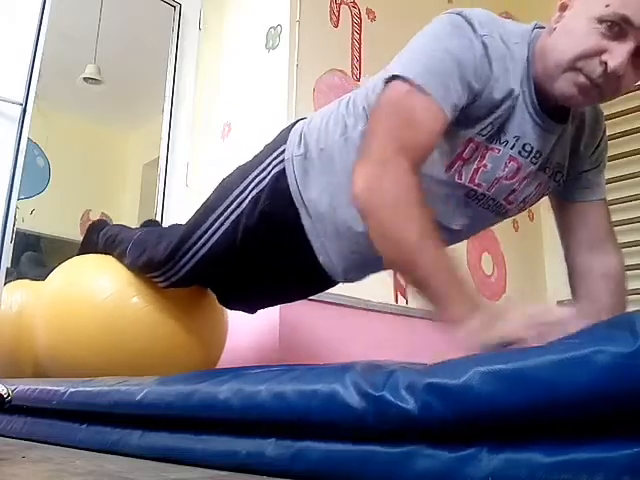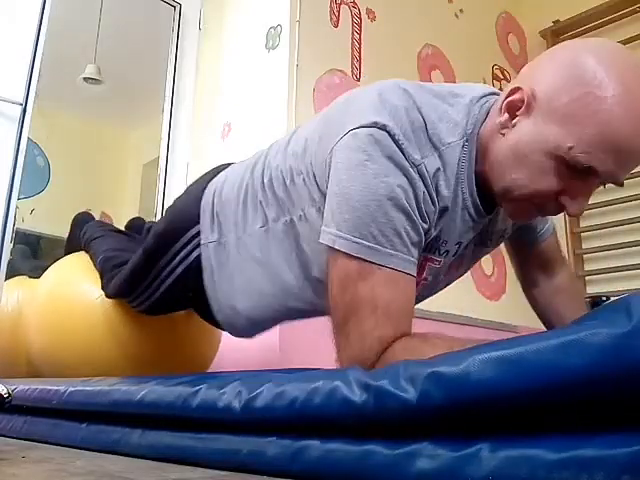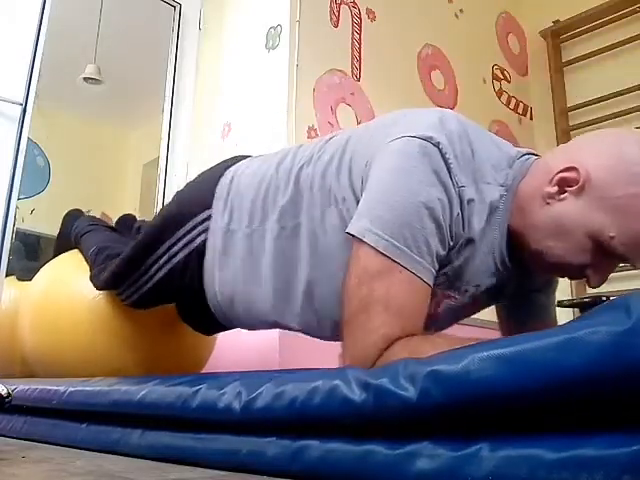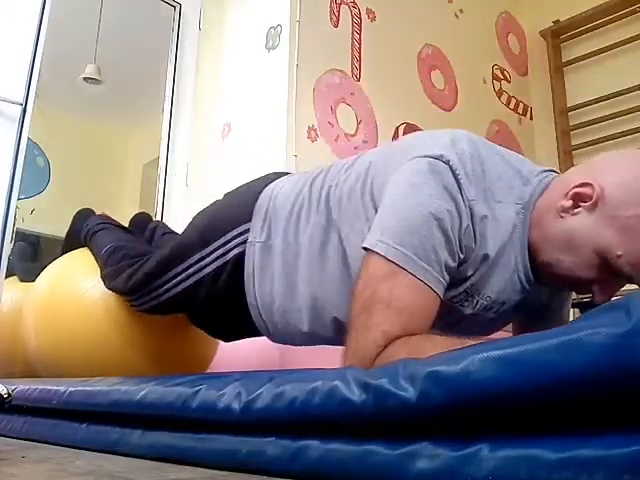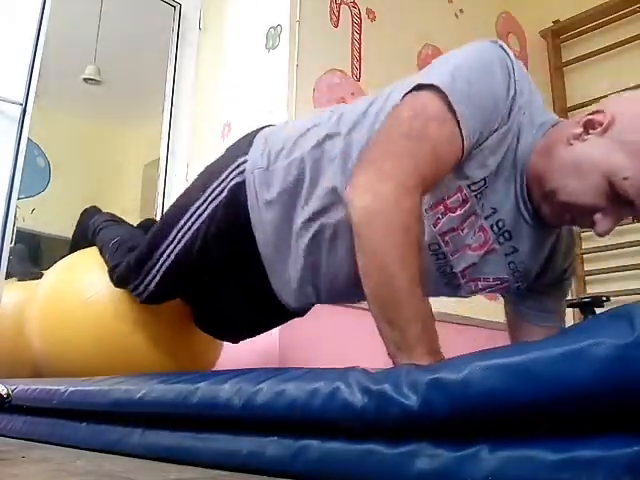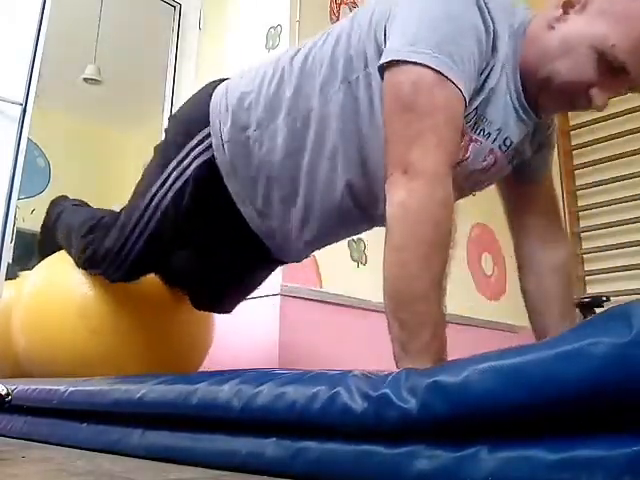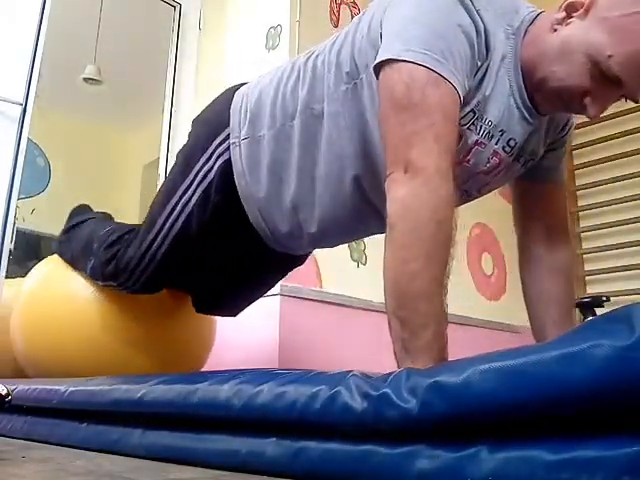
dt=0.7s
person 1, frame 1
left shoulder: (586, 132)
left elbow: (595, 253)
right elbow: (377, 172)
right wrist: (475, 314)
right hip: (297, 186)
left knee: (233, 294)
right knee: (171, 265)
left ankle: (159, 236)
right ankle: (110, 237)
person 1, frame 2
left shoulder: (525, 157)
right shoulder: (392, 145)
left elbow: (546, 272)
right elbow: (369, 360)
right hip: (219, 230)
left knee: (202, 312)
right knee: (130, 287)
left ankle: (140, 234)
right ankle: (92, 233)
person 1, frame 3
left shoulder: (534, 240)
right shoulder: (434, 159)
right elbow: (370, 360)
right hip: (222, 219)
left knee: (193, 316)
right knee: (123, 279)
left ankle: (131, 233)
right ankle: (84, 232)
person 1, frame 4
left shoulder: (554, 255)
right shoulder: (450, 182)
right elbow: (371, 359)
right hip: (259, 233)
left knee: (204, 318)
right knee: (139, 281)
left ankle: (152, 233)
right ankle: (93, 230)
person 1, frame 5
left shoulder: (547, 257)
right shoulder: (491, 77)
right elbow: (377, 196)
right hip: (261, 188)
left knee: (216, 324)
right knee: (144, 281)
right ankle: (102, 228)
person 1, frame 6
left shoulder: (535, 117)
left elbow: (543, 239)
right elbow: (417, 184)
right wrist: (422, 379)
right hip: (229, 144)
left knee: (203, 294)
right knee: (116, 258)
right ankle: (66, 220)
person 1, frame 7
left shoulder: (552, 120)
left elbow: (548, 244)
right elbow: (418, 181)
right wrist: (424, 379)
right hip: (246, 152)
left knee: (207, 298)
right knee: (137, 270)
right ankle: (84, 235)
